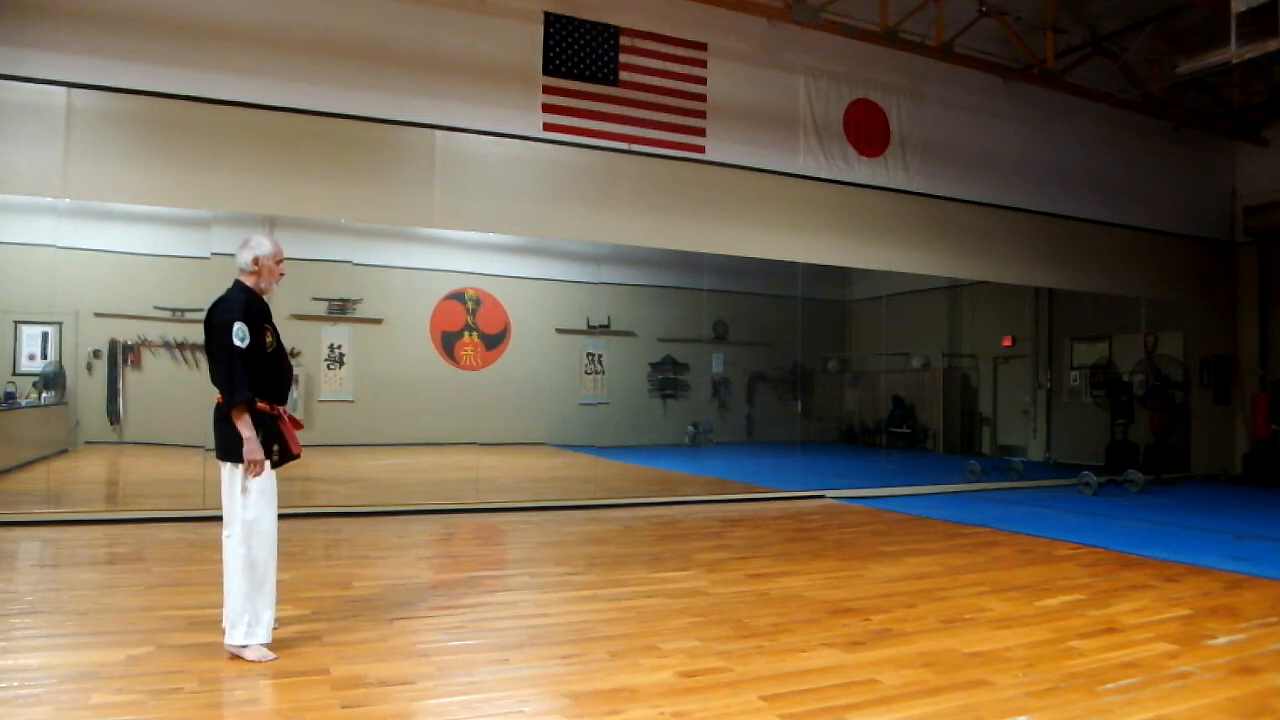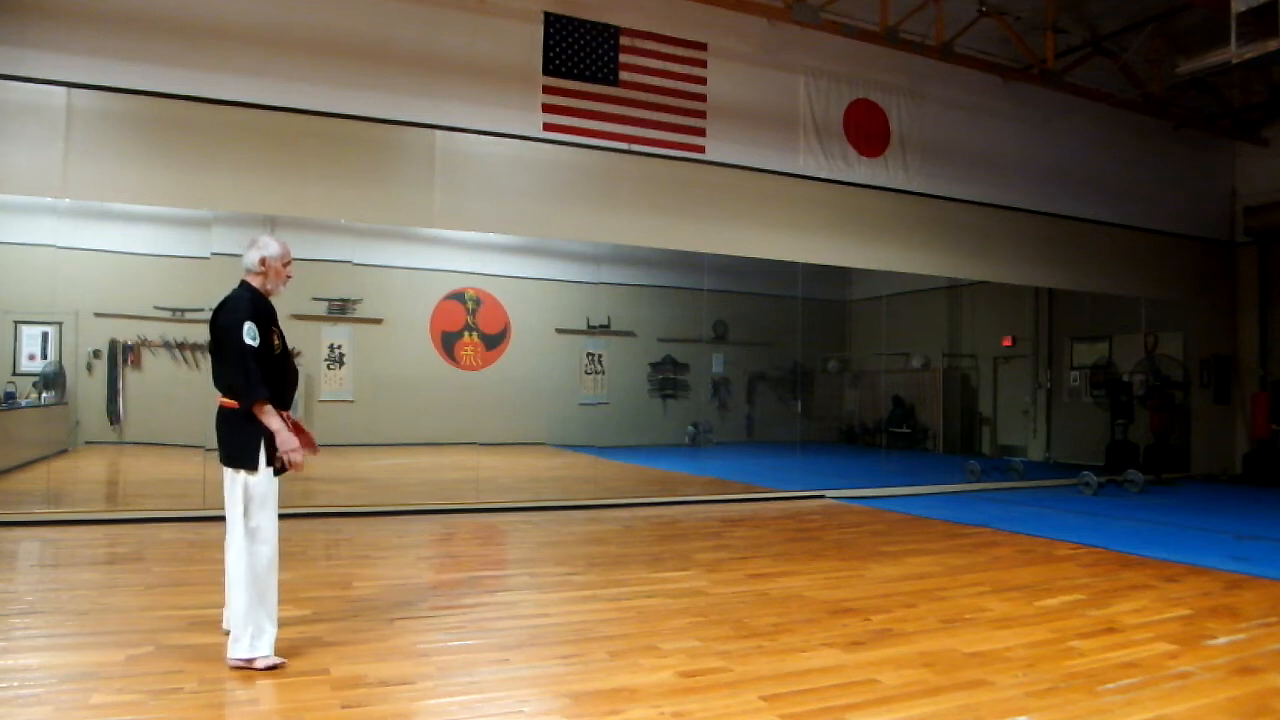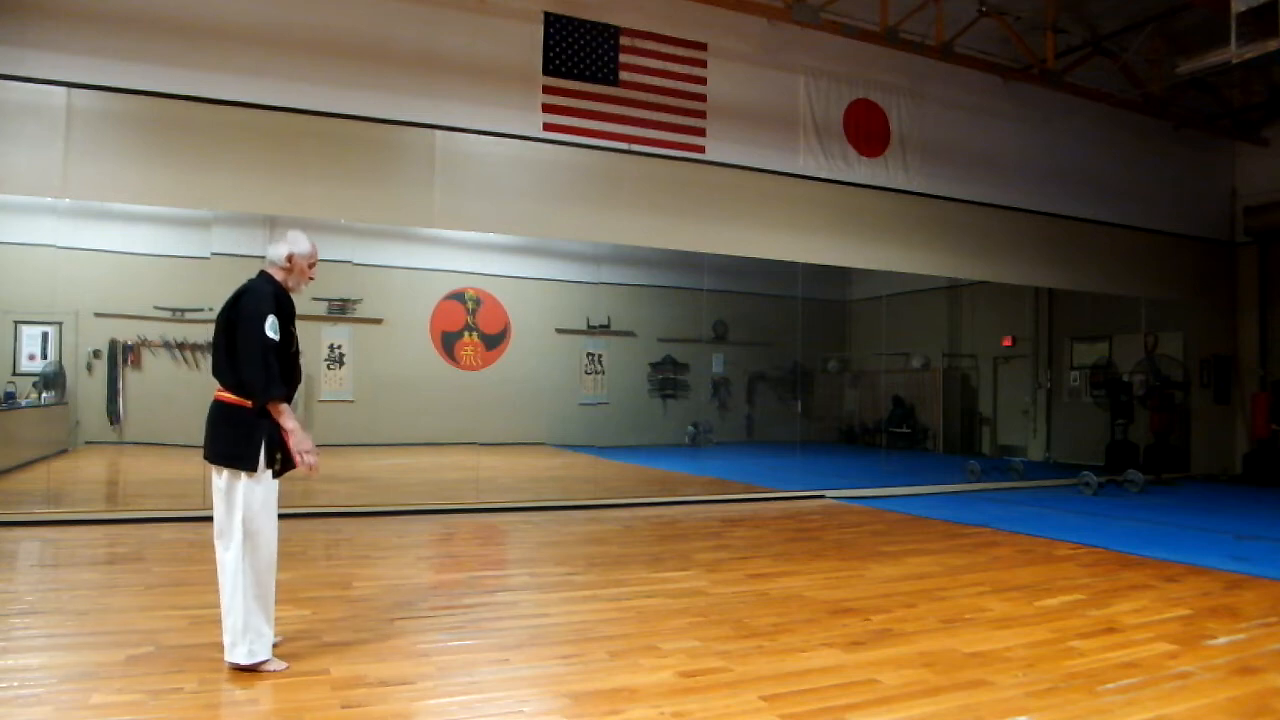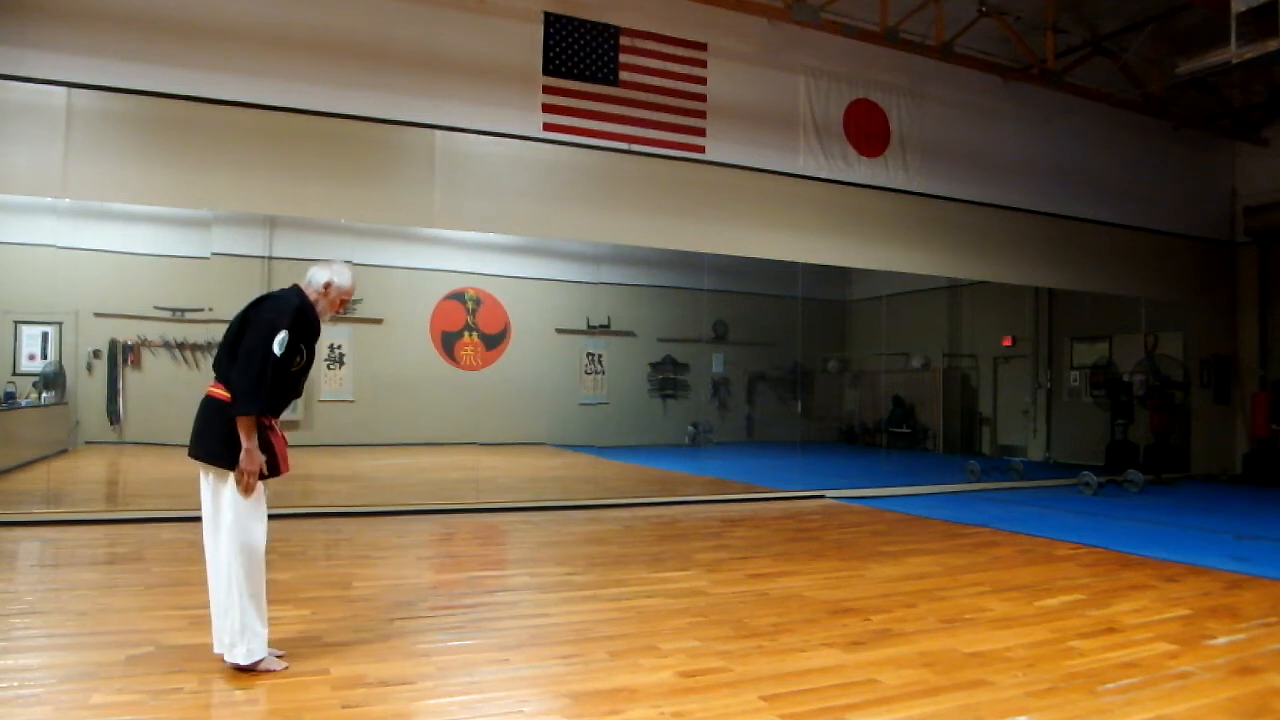
dt=0.4s
person 1, frame 1
left shoulder: (251, 306)
right shoulder: (234, 308)
right elbow: (232, 381)
left wrist: (275, 417)
right wrist: (250, 437)
left hip: (257, 424)
right hip: (246, 430)
left knee: (249, 526)
right knee: (252, 527)
left ankle: (246, 617)
right ankle: (244, 632)
person 1, frame 2
left shoulder: (256, 307)
right shoulder: (240, 308)
right elbow: (246, 381)
left wrist: (284, 423)
right wrist: (280, 430)
left hip: (255, 431)
right hip: (249, 433)
left knee: (248, 530)
right knee: (256, 534)
left ankle: (240, 618)
right ankle: (248, 645)
person 1, frame 3
left shoulder: (263, 297)
right shoulder: (264, 299)
right elbow: (261, 374)
left wrist: (283, 423)
right wrist: (293, 429)
left hip: (240, 426)
right hip: (246, 430)
left knee: (240, 534)
right knee: (252, 537)
left ankle: (249, 632)
right ankle: (247, 649)
person 1, frame 4
left shoulder: (294, 313)
right shoulder: (283, 311)
right elbow: (248, 381)
left wrist: (257, 442)
right wrist: (250, 448)
left hip: (228, 430)
right hip: (232, 431)
left knee: (233, 537)
right knee: (239, 537)
left ankle: (241, 641)
right ankle: (244, 648)
